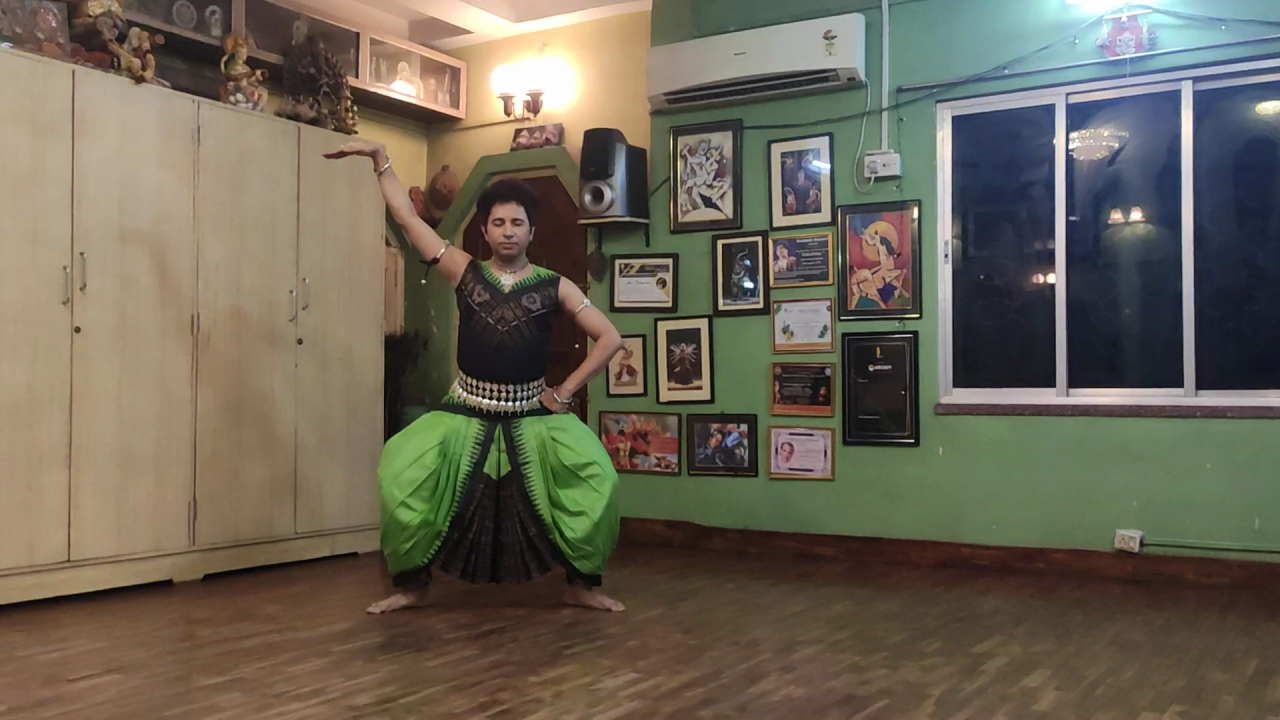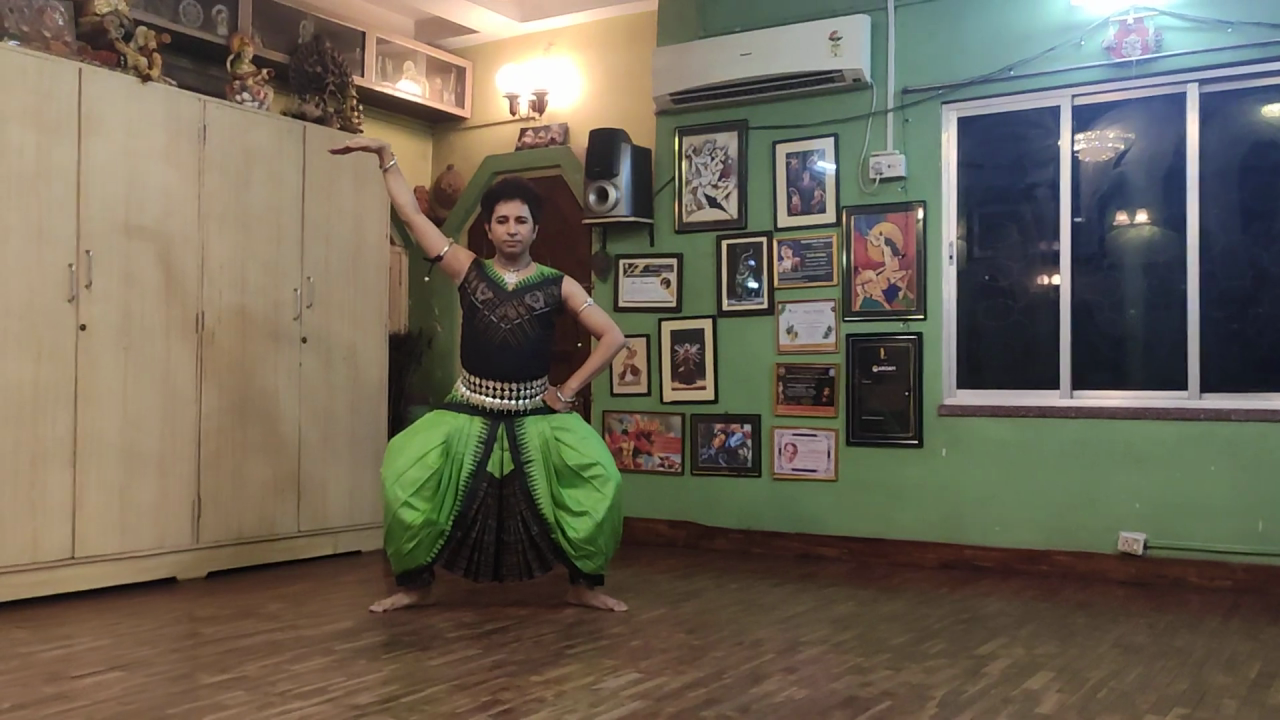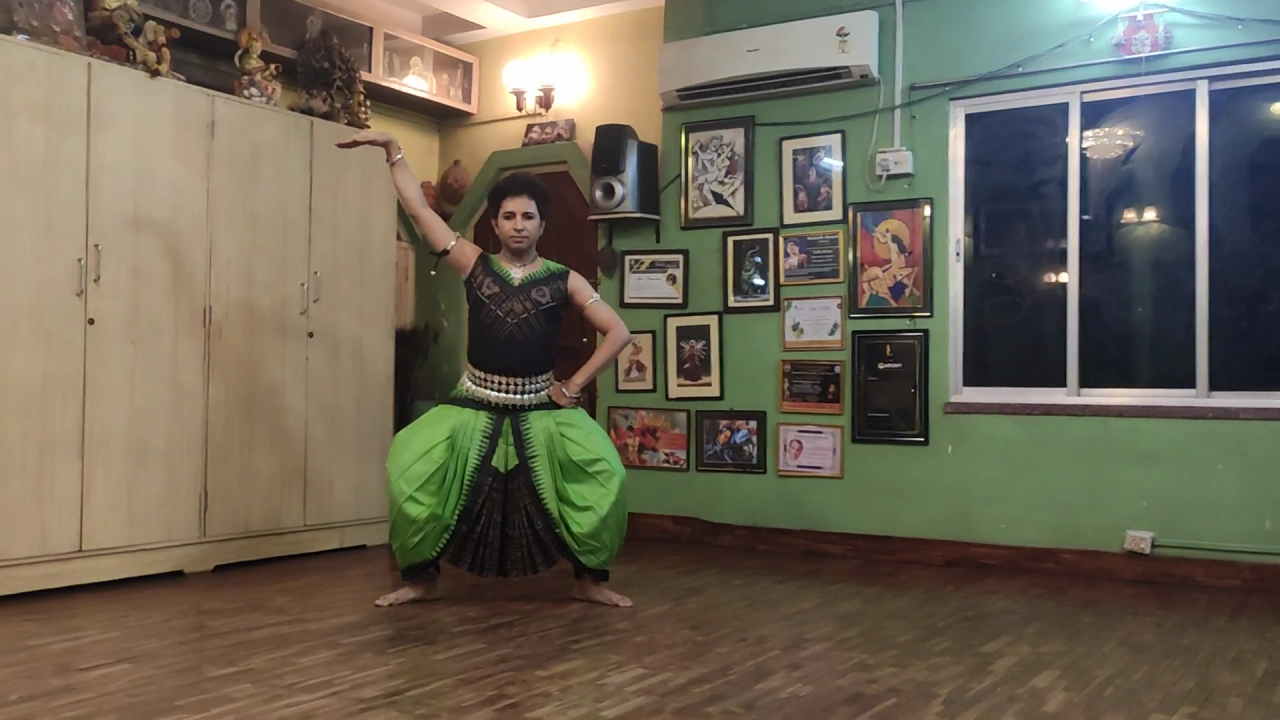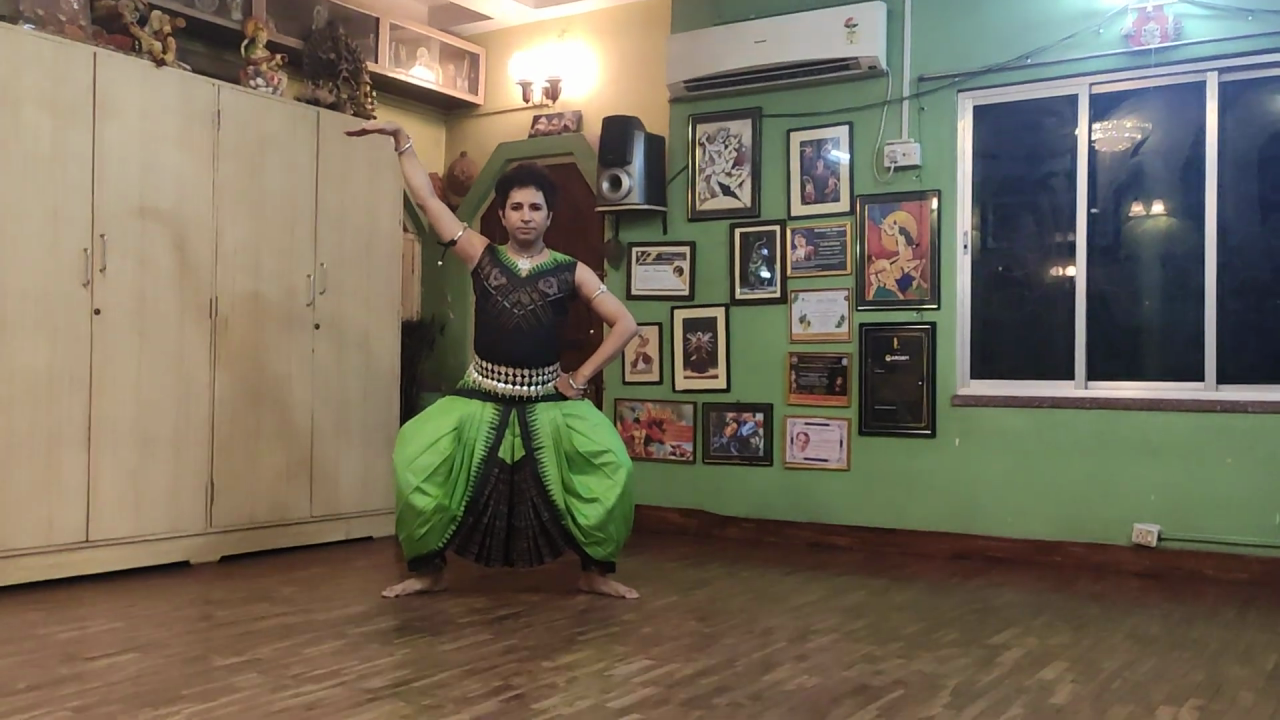
dt=0.4s
person 1, frame 1
left shoulder: (554, 286)
right shoulder: (464, 273)
left elbow: (609, 337)
right elbow: (407, 216)
left wrist: (565, 391)
right wrist: (379, 157)
left hip: (533, 415)
right hip: (466, 413)
left knee: (597, 477)
right knee: (400, 473)
left ankle: (582, 583)
right ankle: (412, 583)
person 1, frame 2
left shoulder: (558, 285)
right shoulder: (468, 271)
left elbow: (612, 336)
right elbow: (411, 214)
left wrist: (569, 389)
right wrist: (385, 153)
left hip: (536, 414)
right hip: (469, 412)
left knee: (600, 477)
right knee: (403, 472)
left ankle: (584, 583)
right ankle: (415, 583)
person 1, frame 3
left shoulder: (564, 281)
right shoulder: (474, 266)
left elbow: (618, 333)
right elbow: (419, 209)
left wrist: (574, 385)
right wrist: (392, 149)
left hip: (541, 407)
right hip: (475, 405)
left knee: (605, 472)
right knee: (408, 465)
left ankle: (590, 579)
right ankle: (421, 577)
person 1, frame 4
left shoulder: (571, 271)
right shoulder: (481, 256)
left elbow: (625, 324)
right elbow: (427, 199)
left wrist: (581, 376)
right wrist: (401, 137)
left hip: (548, 400)
right hip: (482, 397)
left knee: (611, 463)
right knee: (414, 457)
left ankle: (595, 570)
right ankle: (428, 568)
